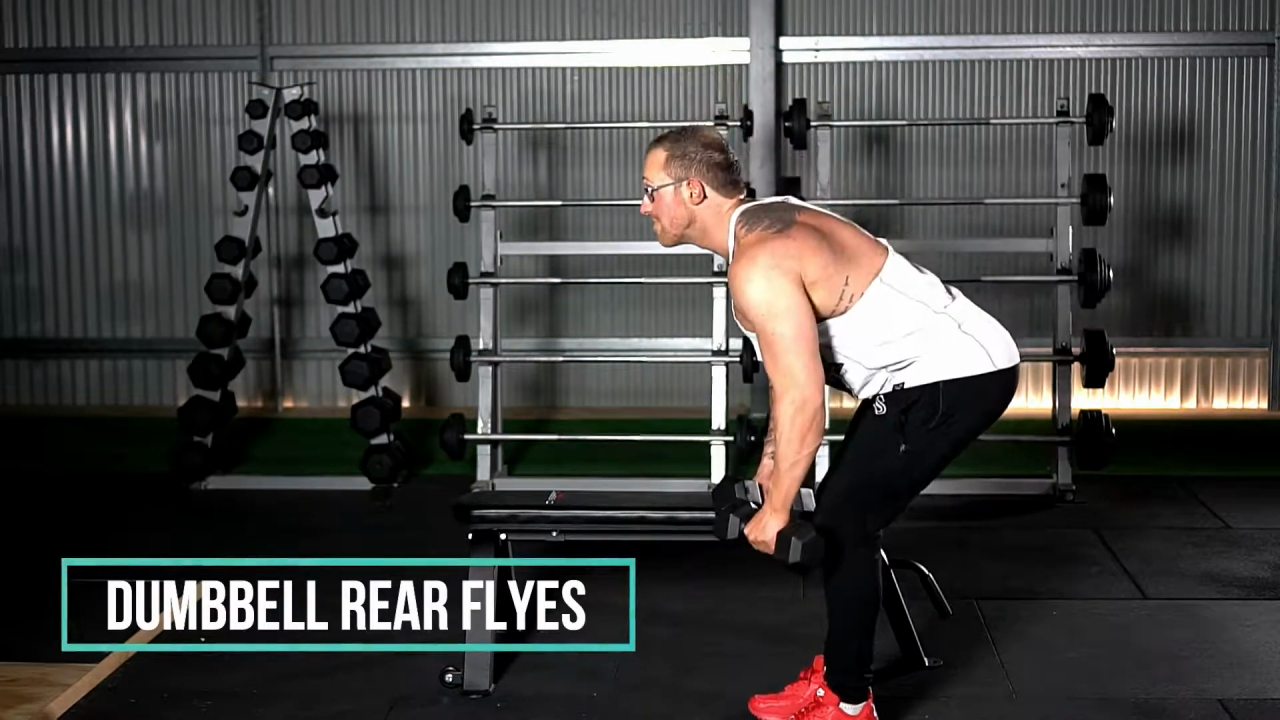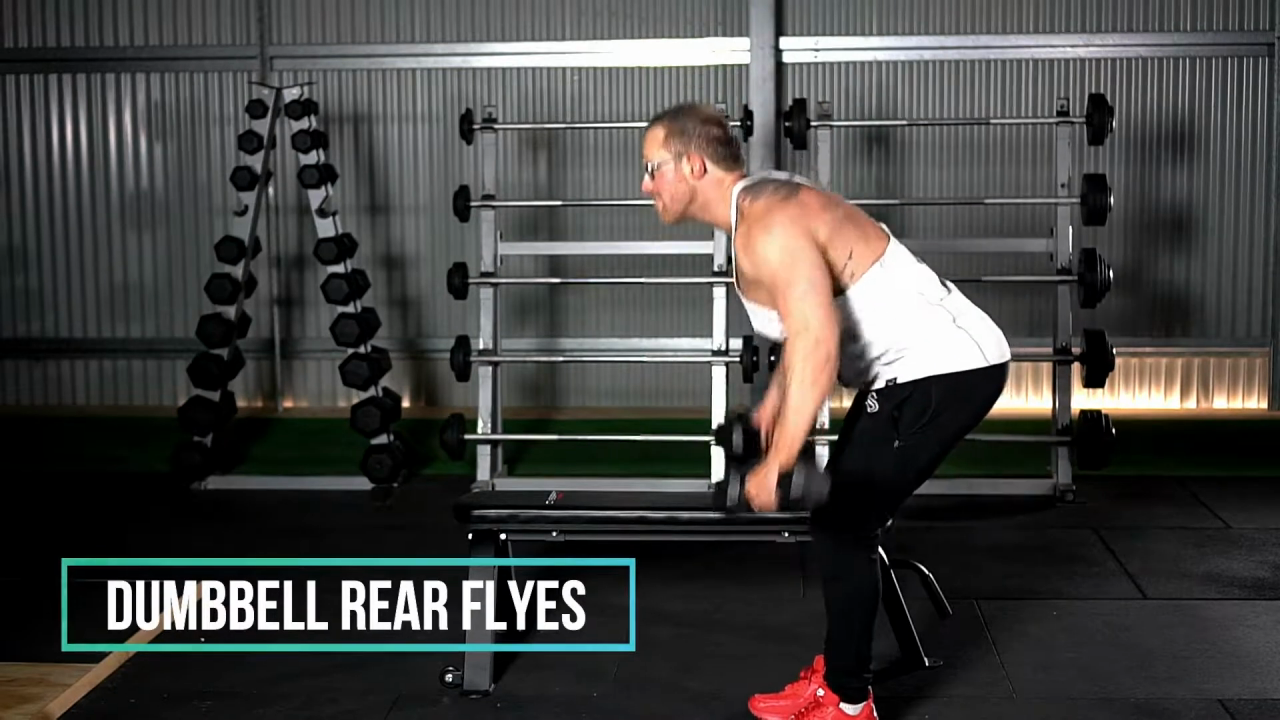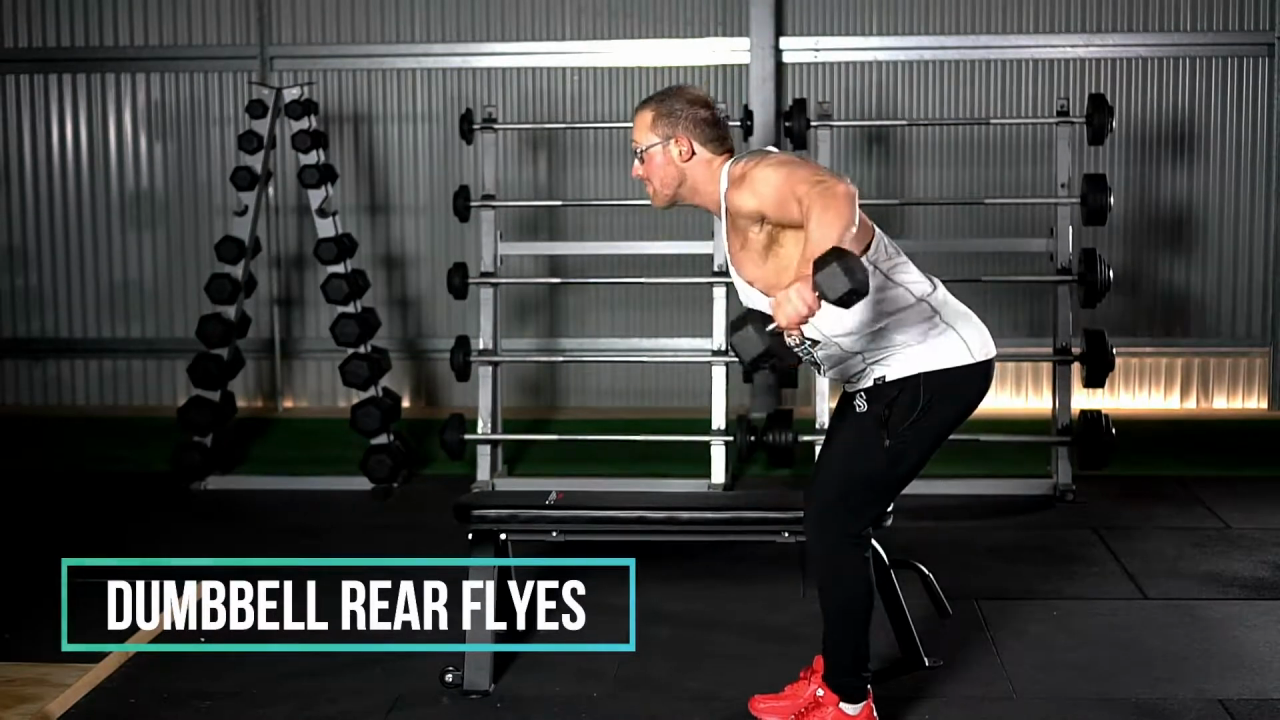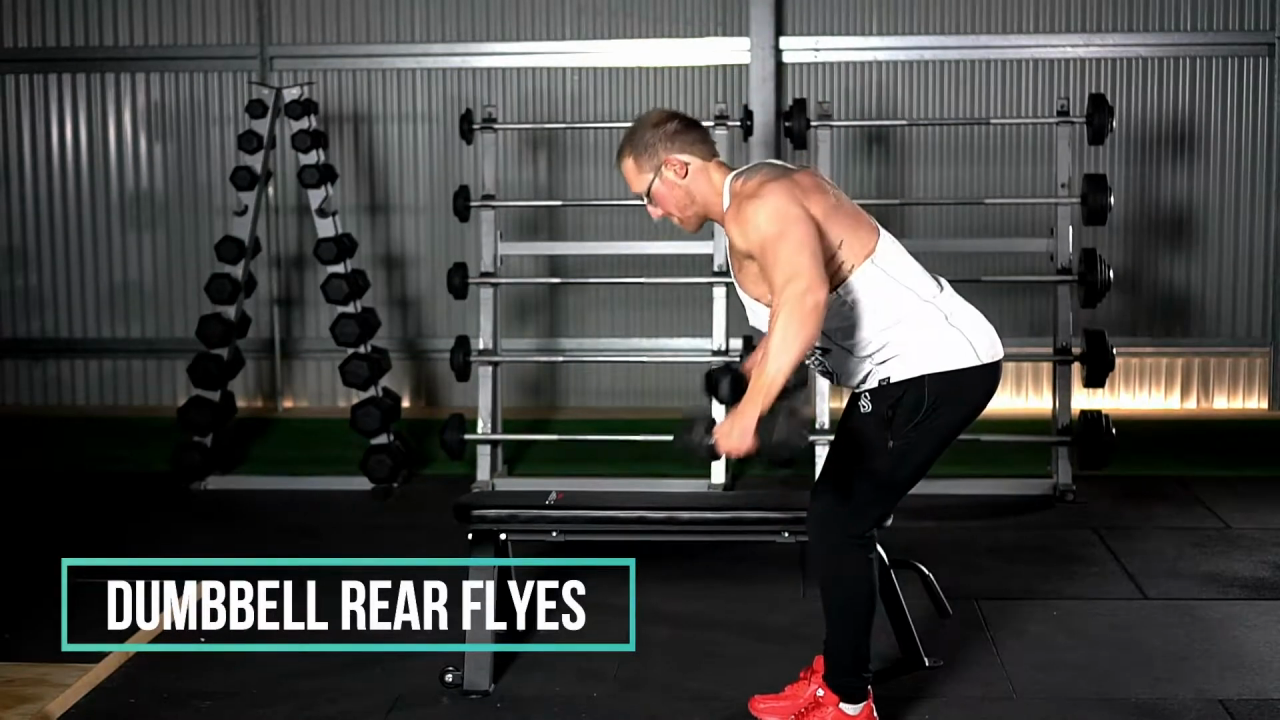
dt=0.4s
person 1, frame 1
left shoulder: (758, 264)
right shoulder: (765, 227)
left elbow: (802, 397)
right elbow: (796, 371)
left wrist: (775, 509)
right wrist: (771, 462)
left hip: (955, 375)
right hip: (944, 364)
left knee: (843, 524)
right knee: (841, 512)
person 1, frame 2
left shoulder: (765, 227)
right shoulder: (762, 208)
left elbow: (818, 348)
right elbow: (807, 326)
left wrist: (778, 464)
right wrist: (772, 405)
left hip: (945, 371)
right hip: (934, 364)
left knee: (841, 522)
right knee: (840, 511)
person 1, frame 3
left shoulder: (751, 183)
right shoulder: (743, 193)
left elbow: (836, 198)
right elbow: (827, 203)
left wrist: (805, 286)
right wrist: (801, 293)
left hip: (928, 366)
right hip: (904, 361)
left knee: (833, 522)
right knee: (831, 514)
person 1, frame 4
left shoulder: (754, 206)
right shoulder: (758, 194)
left elbow: (806, 293)
left wrist: (750, 411)
right wrist: (763, 360)
left hip: (936, 368)
right hip: (923, 361)
left knee: (836, 523)
right knee: (837, 515)
